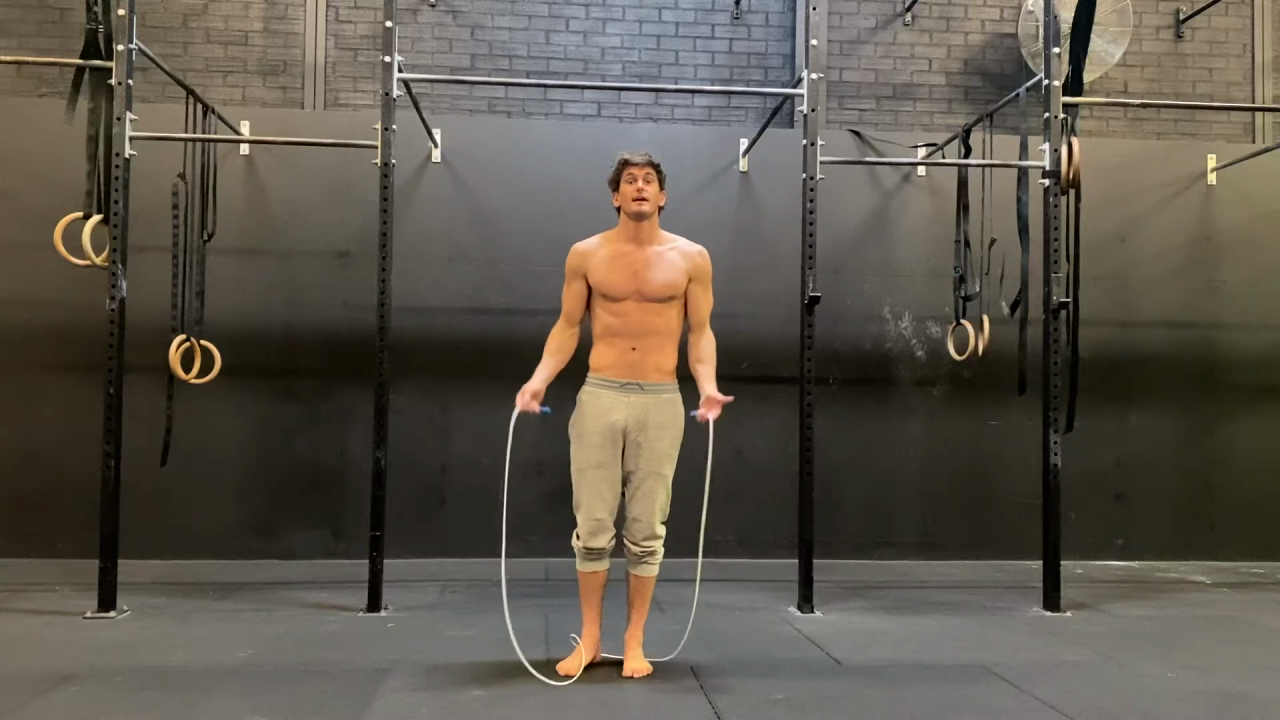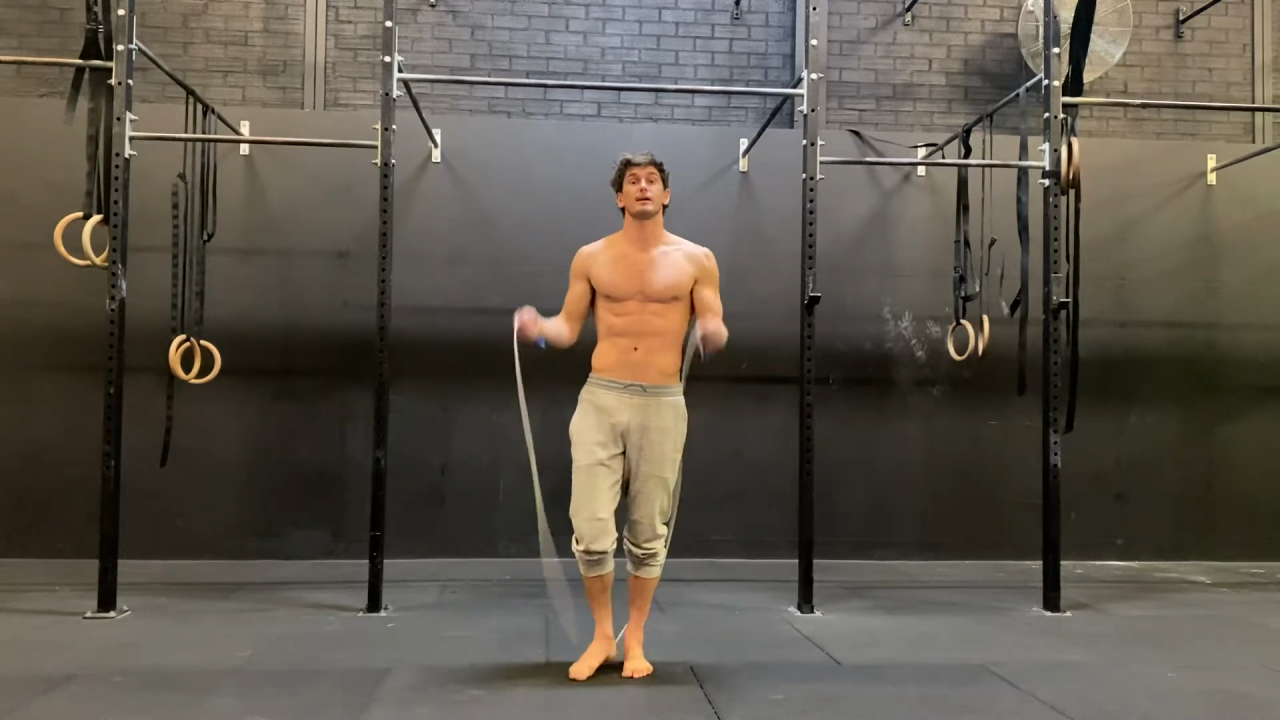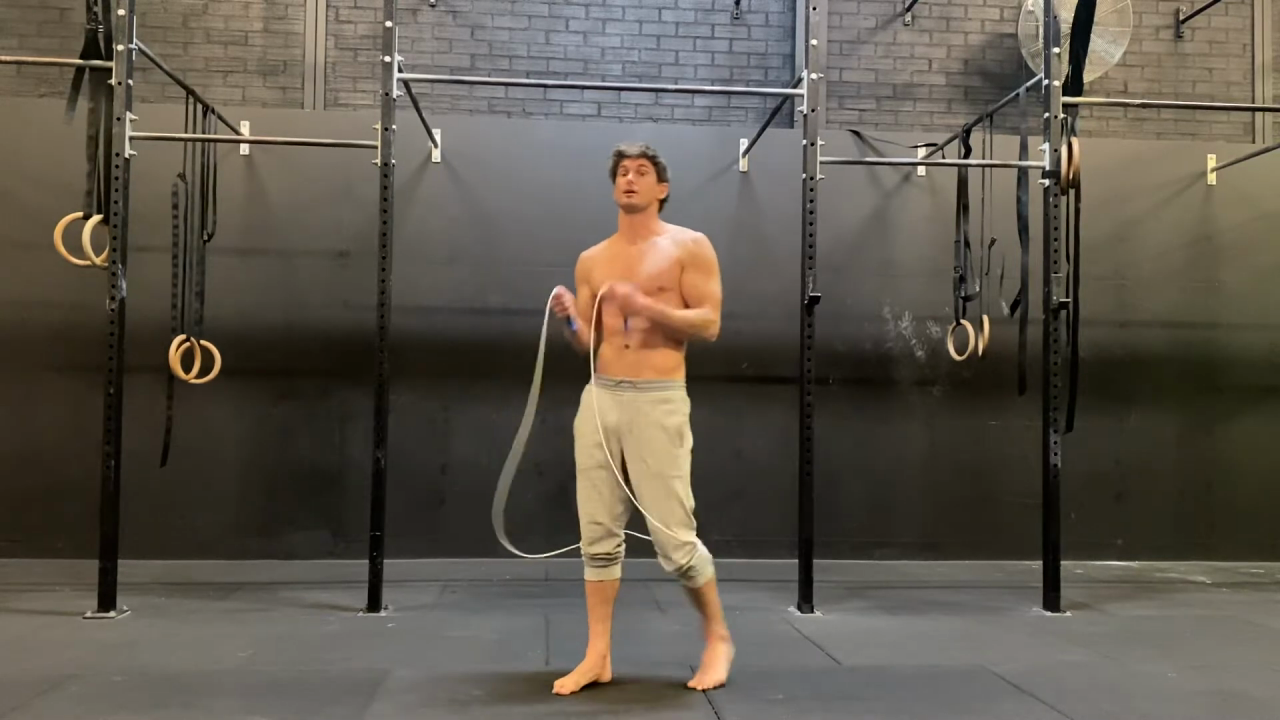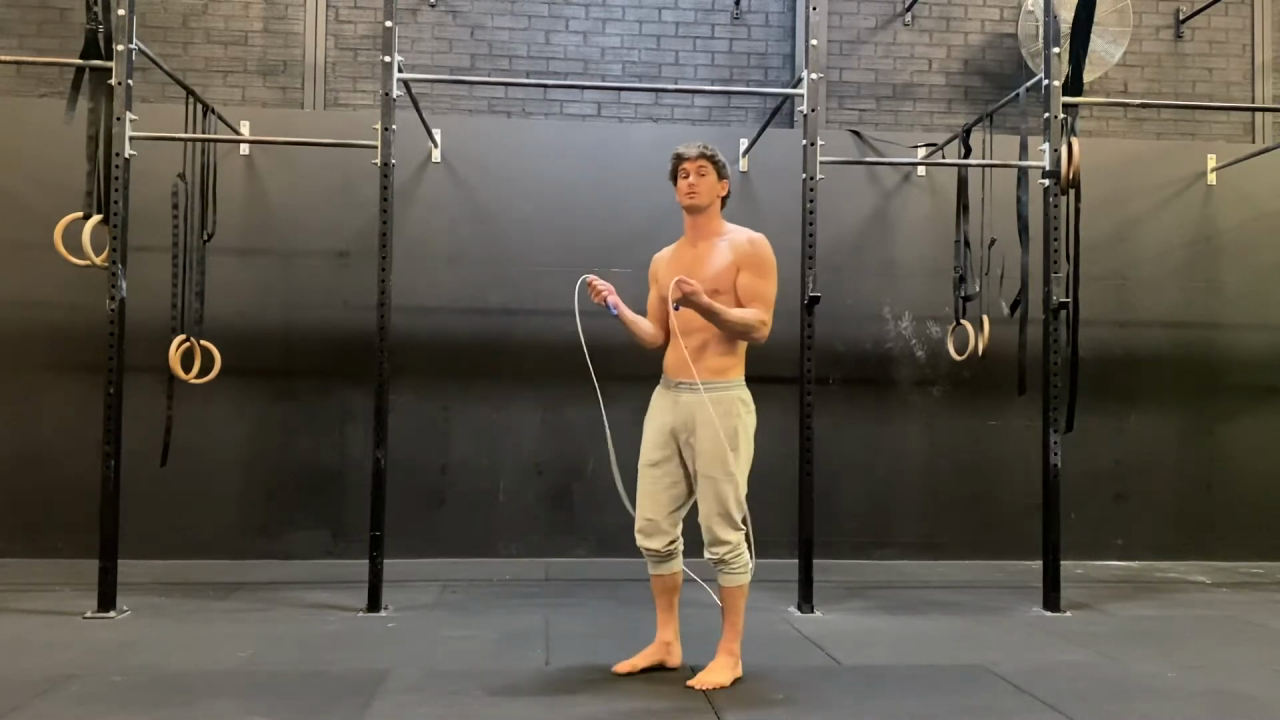
dt=1s
person 1, frame 1
left shoulder: (691, 257)
right shoulder: (586, 254)
left elbow: (700, 331)
right elbow: (567, 326)
left wrist: (707, 385)
right wrist: (539, 379)
left hip: (660, 401)
right hip: (598, 397)
left knee: (646, 529)
right knee: (592, 525)
left ankle: (634, 641)
right ankle: (589, 637)
person 1, frame 2
left shoulder: (696, 259)
right shoulder: (590, 257)
left elbow: (715, 328)
right elbow: (570, 324)
left wrist: (713, 334)
right wrist: (541, 327)
left hip: (662, 405)
right hip: (600, 400)
left knee: (647, 532)
right knee: (591, 527)
left ankle: (635, 639)
right ankle: (602, 634)
person 1, frame 3
left shoulder: (689, 246)
right shoulder: (592, 260)
left elbow: (709, 324)
right elbow: (587, 343)
left wrist: (648, 307)
right wrist: (570, 318)
left hip: (660, 402)
right hip: (599, 400)
left knee: (673, 536)
right knee: (599, 534)
left ankle: (717, 634)
right ankle: (597, 655)
person 1, frame 4
left shoulder: (749, 246)
right shoulder: (662, 260)
left elbow: (759, 327)
left wrist: (703, 303)
right wrist: (617, 306)
left hip: (720, 401)
right hip: (666, 399)
left knee: (723, 534)
right knee: (652, 528)
left ankle: (729, 654)
right ankle: (666, 641)
